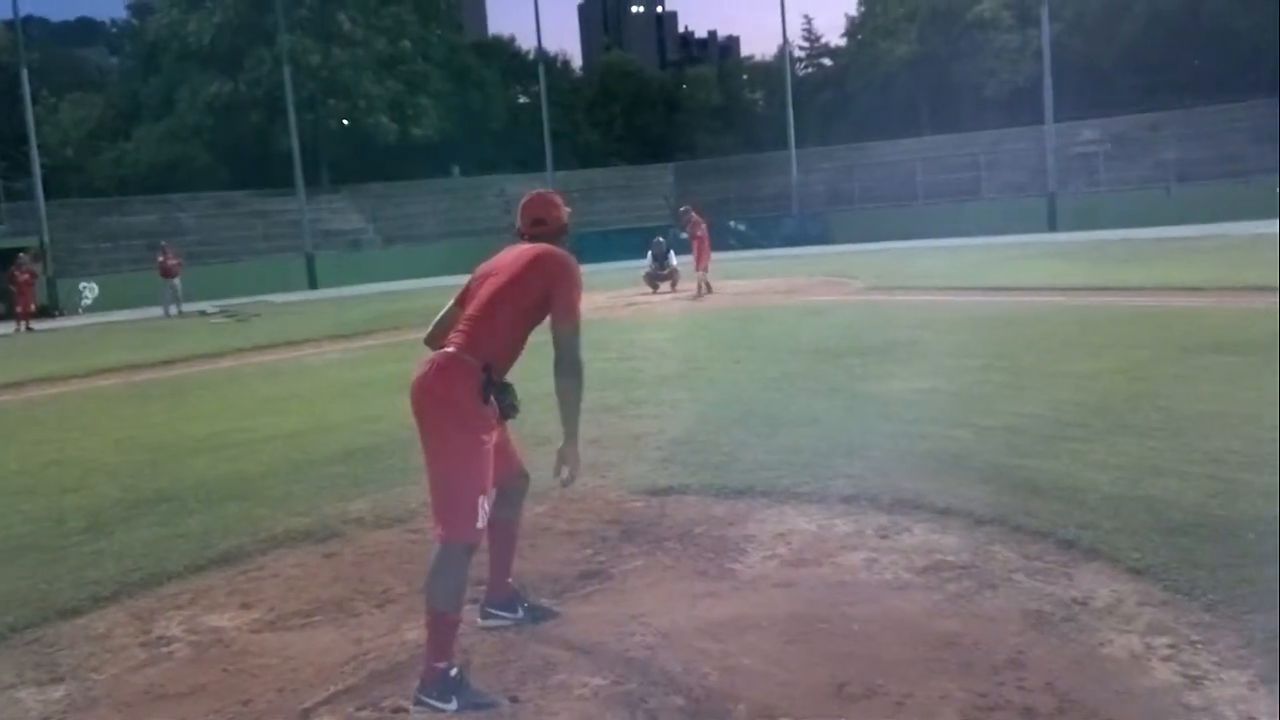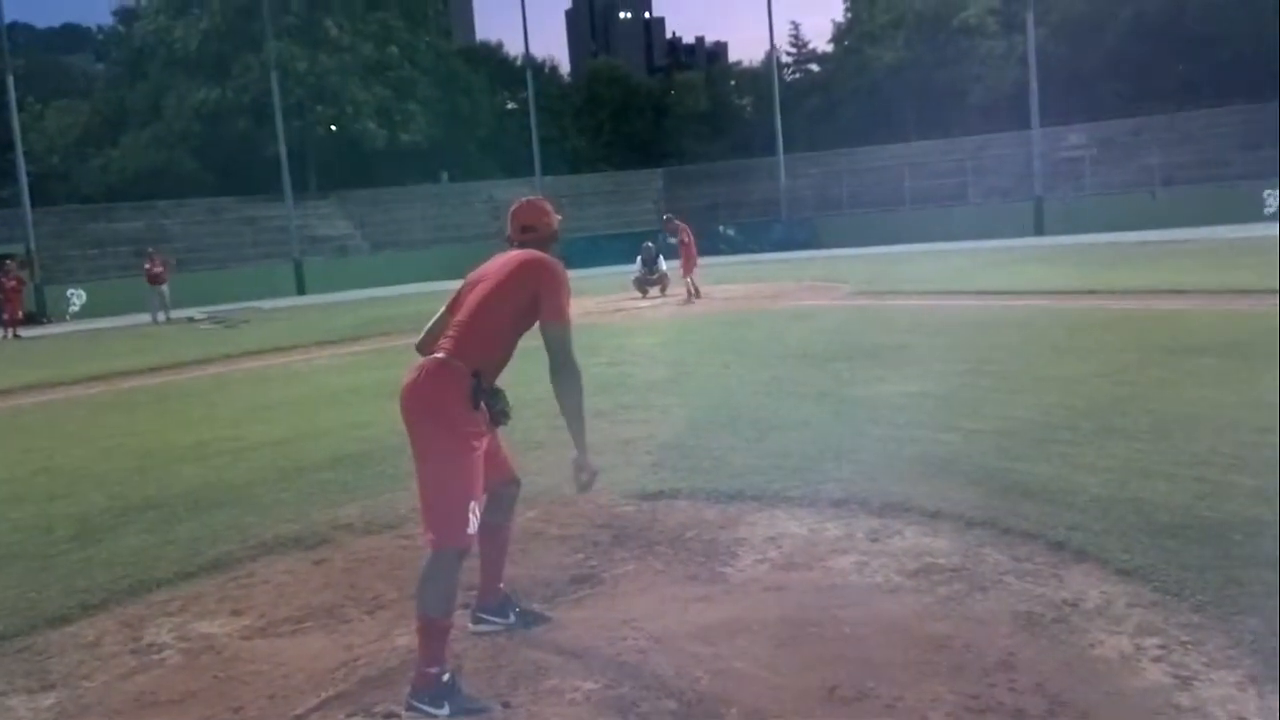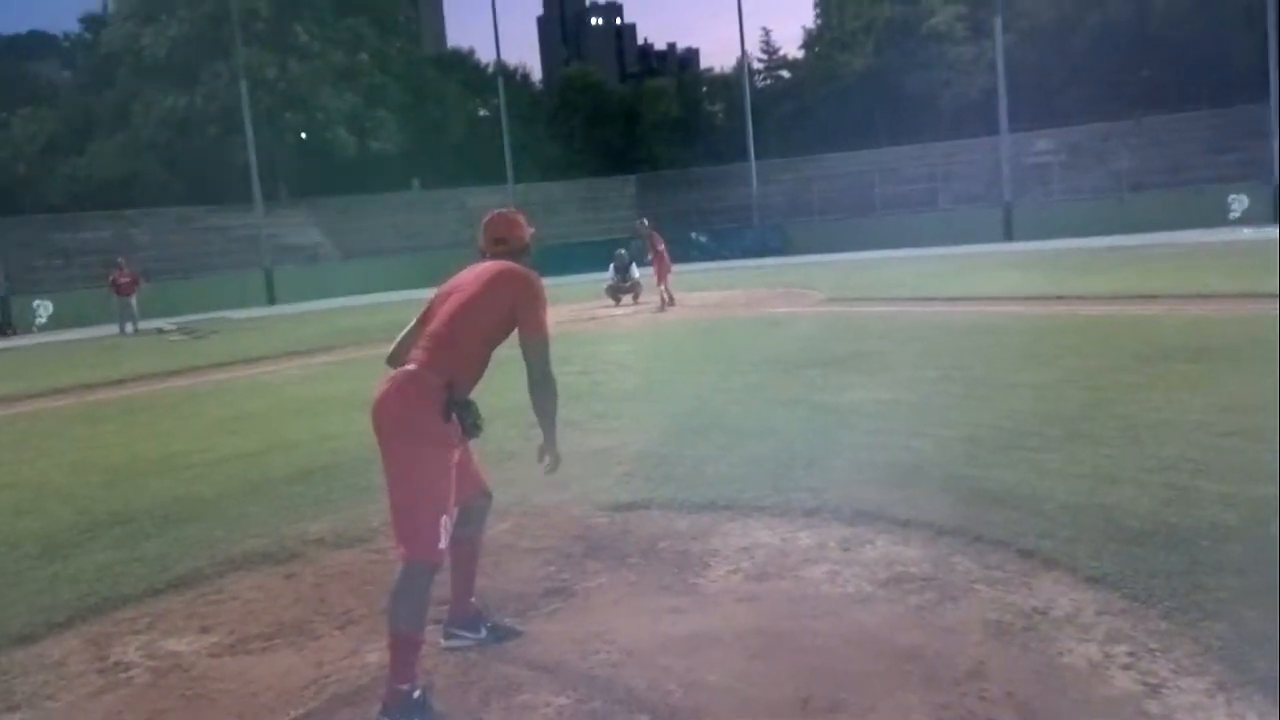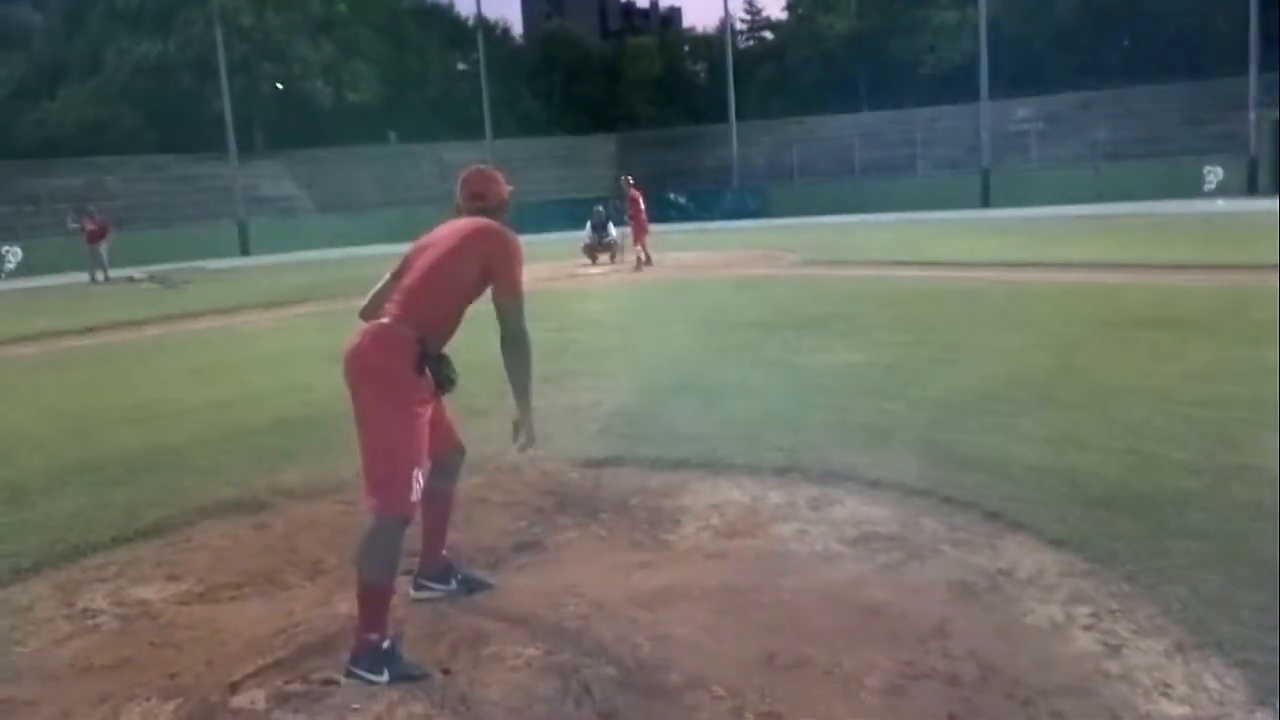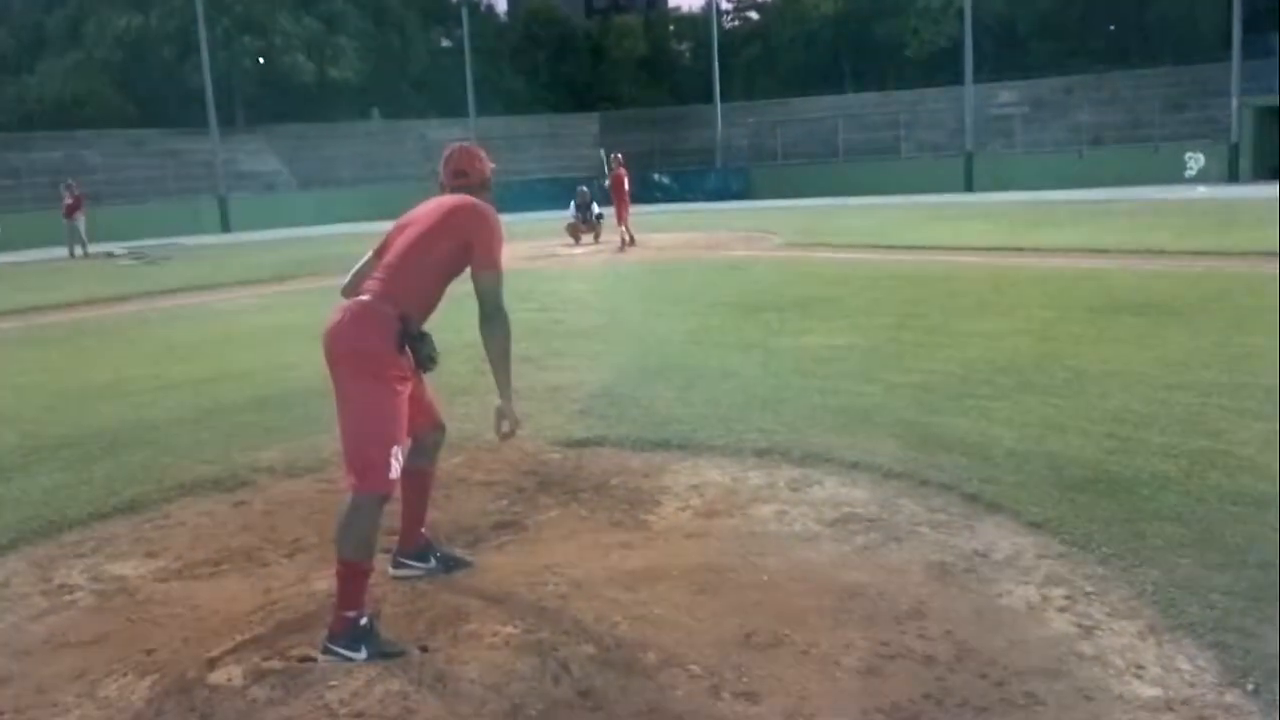
dt=0.4s
person 1, frame 1
left shoulder: (499, 261)
right shoulder: (560, 263)
left elbow: (435, 335)
right elbow: (567, 359)
right wrist: (570, 441)
left hip: (455, 384)
right hip: (457, 392)
left knee: (511, 484)
right knee: (462, 532)
left ankle: (500, 599)
person 1, frame 2
left shoulder: (491, 268)
right shoulder: (546, 268)
left elbow: (426, 341)
right elbow: (561, 364)
right wrist: (580, 449)
left hip: (443, 390)
right hip: (446, 398)
left knee: (502, 489)
right knee: (453, 539)
left ankle: (491, 604)
person 1, frame 3
left shoulder: (463, 280)
right shoulder: (522, 280)
left elbow: (396, 353)
right elbow: (539, 373)
right wrist: (551, 441)
left hip: (412, 400)
right hip: (418, 410)
left knee: (473, 502)
right knee: (425, 553)
left ankle: (462, 619)
person 1, frame 4
left shoulder: (439, 235)
right shoulder: (499, 238)
left elbow: (370, 307)
right elbow: (513, 332)
right wrist: (524, 411)
left hip: (386, 356)
right hip: (392, 365)
left knee: (447, 456)
right knee: (396, 506)
left ankle: (433, 571)
right ankle: (369, 649)
person 1, frame 5
left shoulder: (423, 212)
right shoulder: (480, 215)
left elbow: (352, 284)
right elbow: (491, 312)
right wrist: (505, 398)
left hip: (367, 333)
right hip: (371, 342)
left knee: (427, 435)
right knee: (374, 483)
left ankle: (412, 550)
right ankle: (346, 627)
